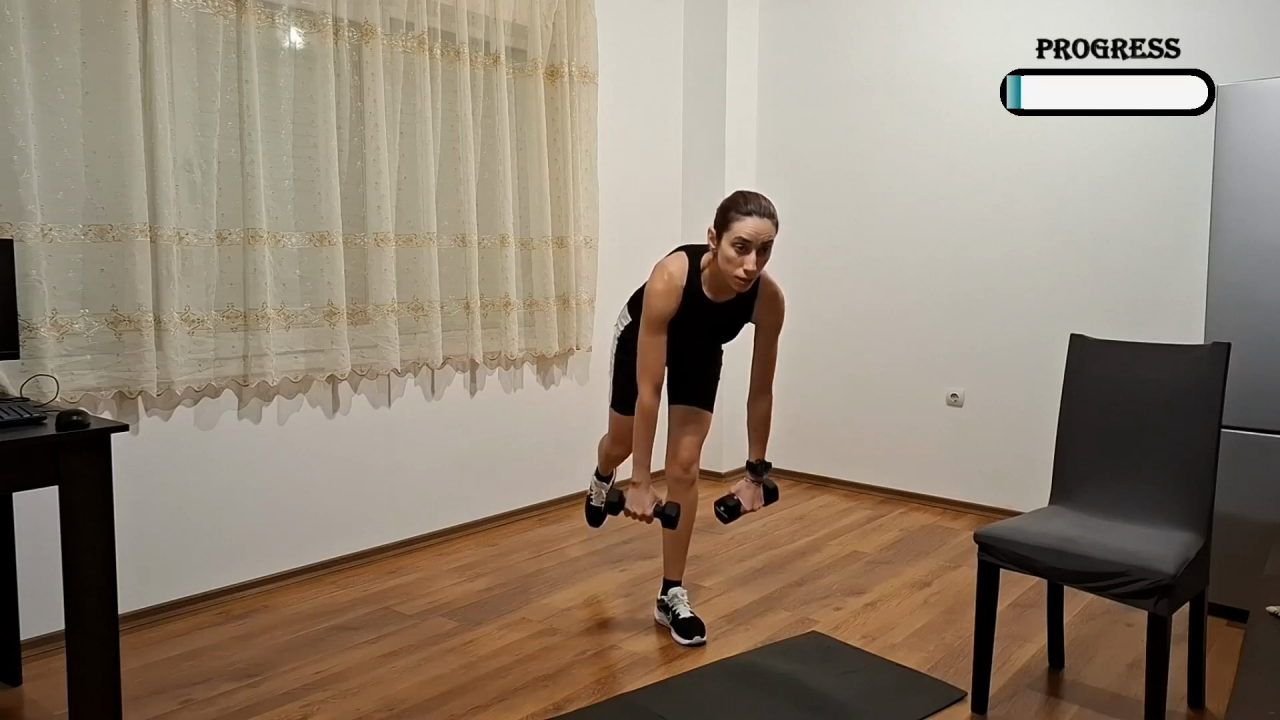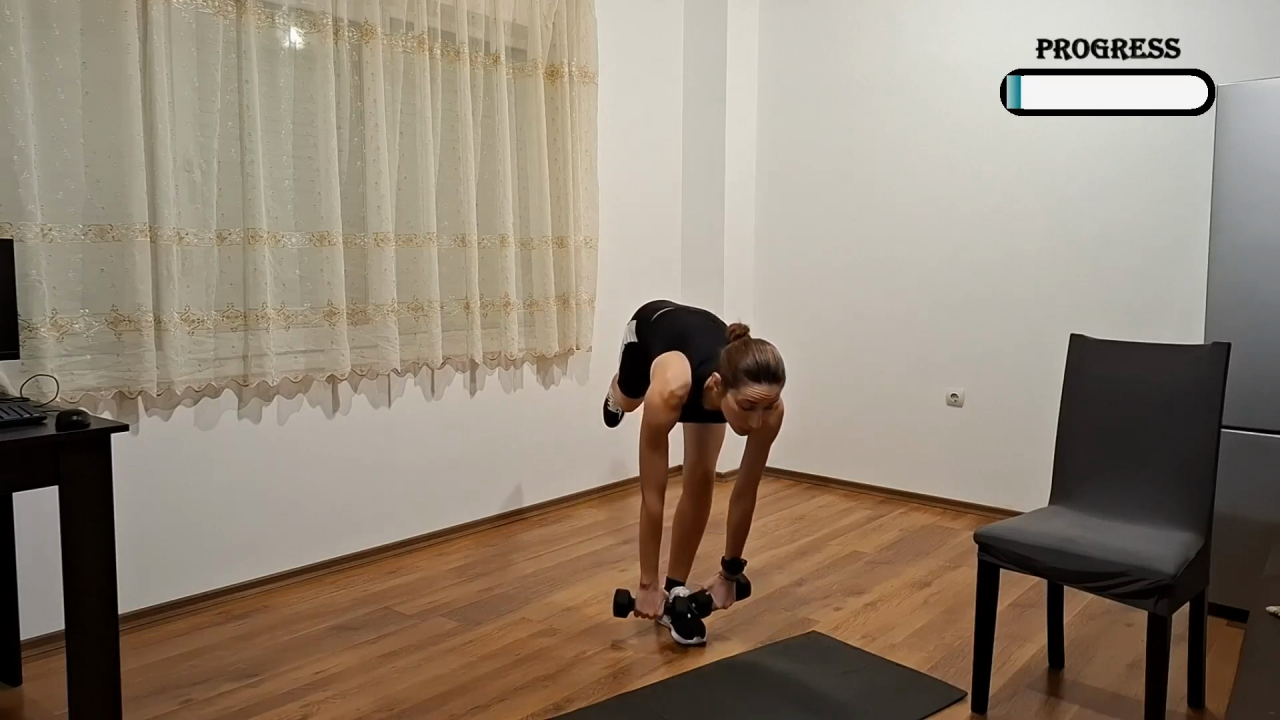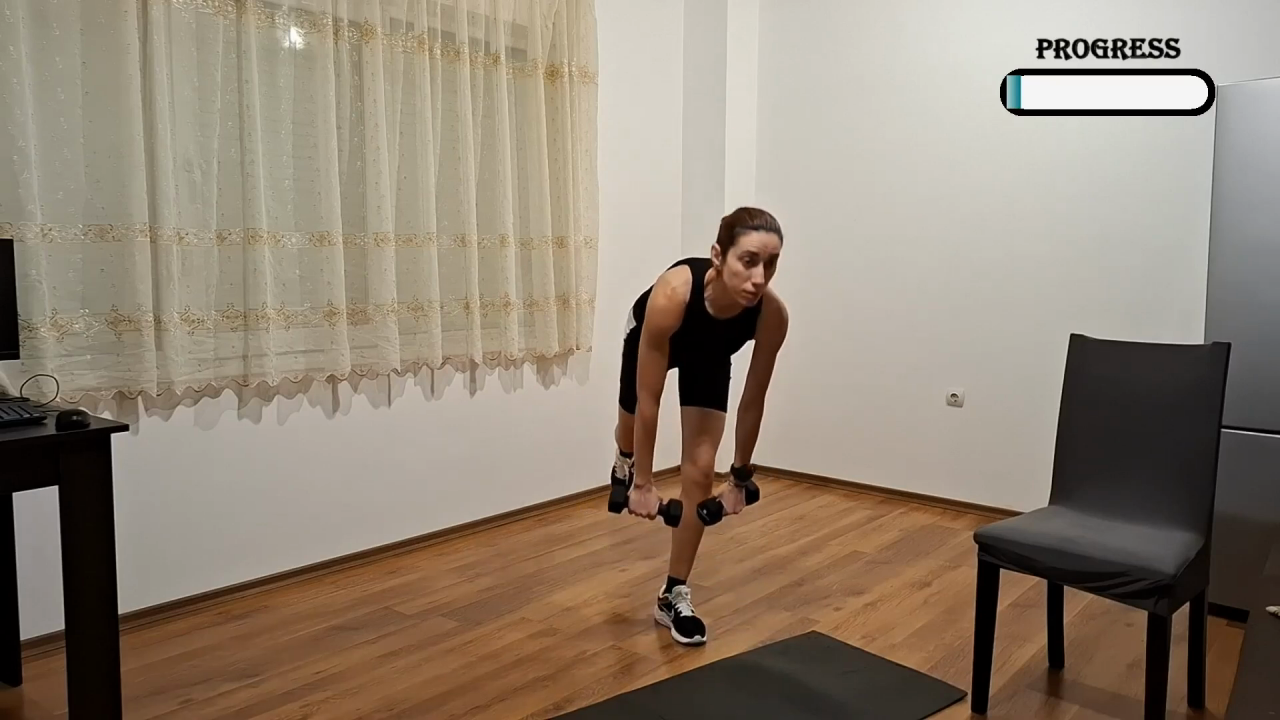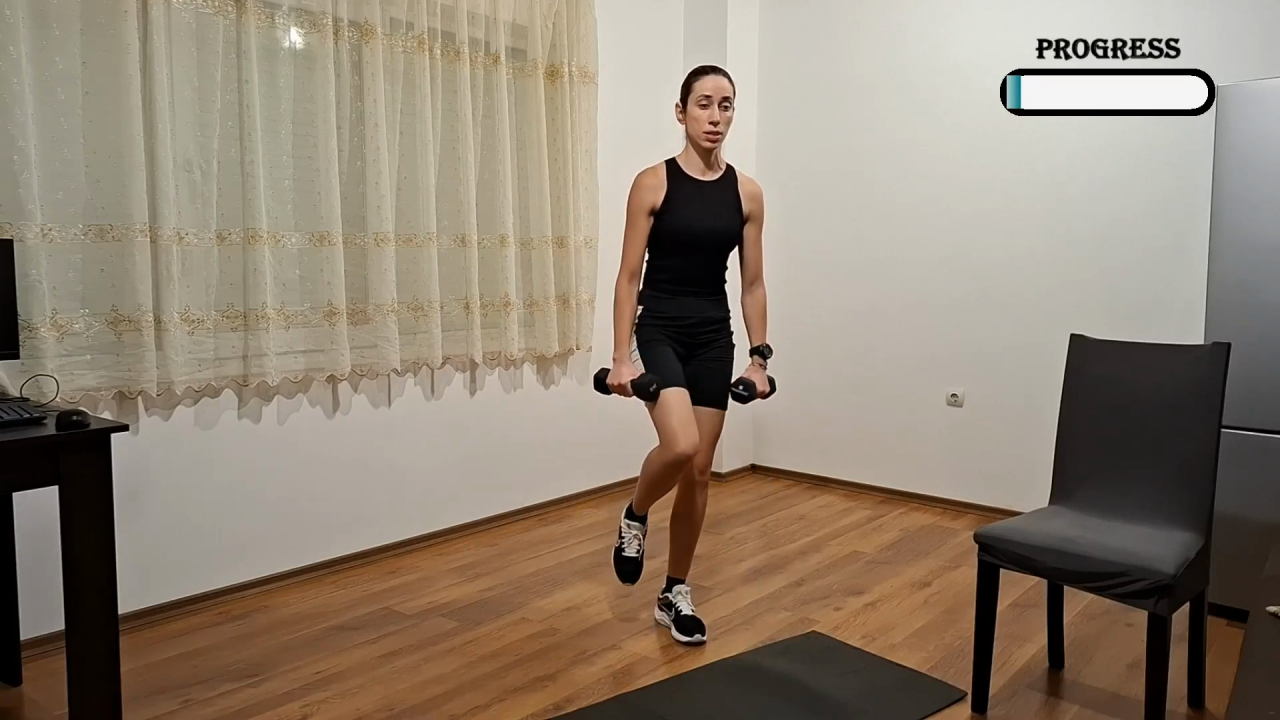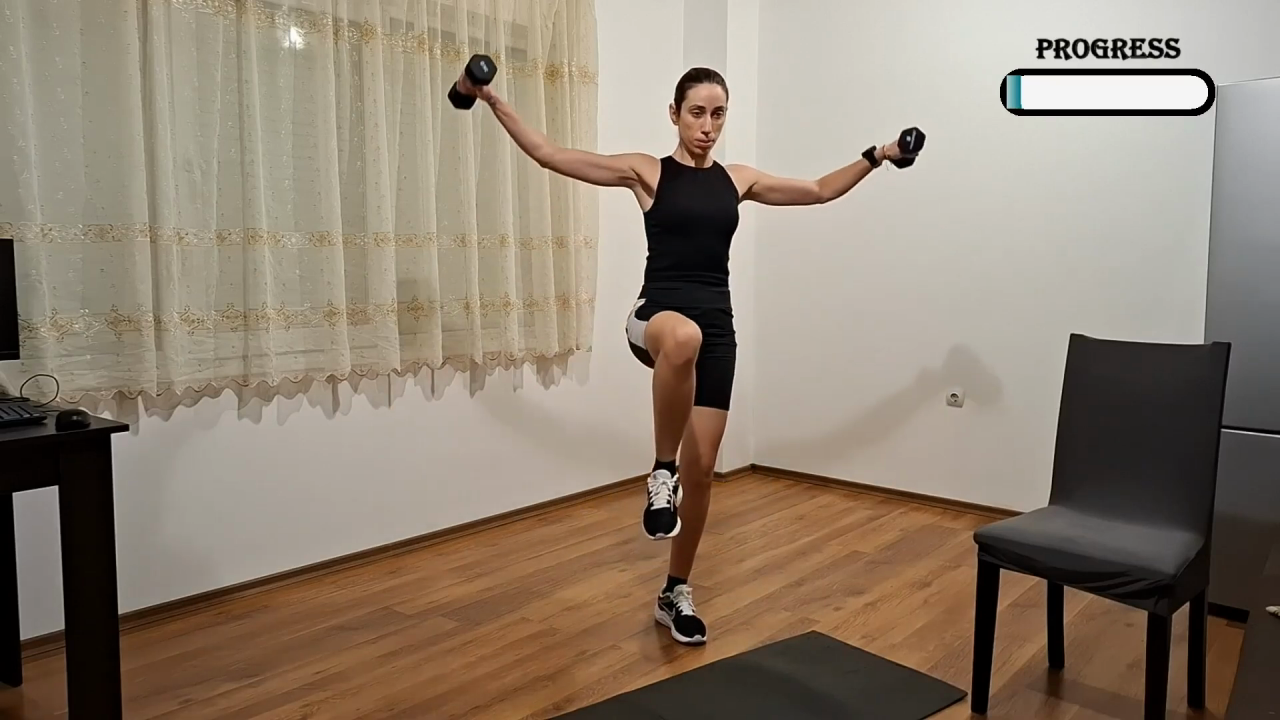
dt=1s
person 1, frame 1
left shoulder: (768, 298)
right shoulder: (670, 277)
left elbow: (761, 392)
right elbow: (649, 391)
left wrist: (756, 471)
right wrist: (640, 482)
left hip: (700, 354)
right hip: (640, 338)
left knee: (684, 468)
right knee: (621, 441)
left ankle: (671, 595)
right ankle: (603, 478)
person 1, frame 2
left shoulder: (768, 405)
right shoulder: (670, 390)
left elbow: (745, 493)
right elbow: (653, 497)
left wrist: (730, 572)
right wrist: (647, 584)
left hip: (705, 330)
right hip: (652, 326)
left knee: (701, 479)
right knee: (628, 402)
left ankle: (676, 591)
right ankle: (616, 398)
person 1, frame 3
left shoulder: (772, 314)
right shoulder: (672, 294)
left elbow: (753, 401)
right elbow: (649, 401)
left wrist: (740, 477)
right wrist: (642, 483)
left hip: (709, 357)
right hip: (651, 331)
left knee: (700, 471)
right knee: (632, 423)
left ankle: (675, 594)
right ankle: (626, 456)
person 1, frame 4
left shoulder: (747, 191)
right shoulder: (653, 182)
left elbow: (752, 283)
right elbow: (629, 276)
left wrist: (759, 355)
right wrist: (621, 356)
left hip: (713, 336)
right hip: (657, 329)
left knee: (699, 470)
right knee: (680, 447)
left ankle: (675, 594)
right ankle: (635, 515)
person 1, frame 5
left shoulder: (737, 179)
right shoulder: (646, 170)
left elbow: (819, 190)
right elbow: (550, 154)
left wrist: (876, 156)
right wrist: (490, 100)
left hip: (717, 325)
right hip: (657, 315)
left knee: (702, 468)
right knee: (683, 337)
left ankle: (676, 594)
right ankle: (662, 469)
